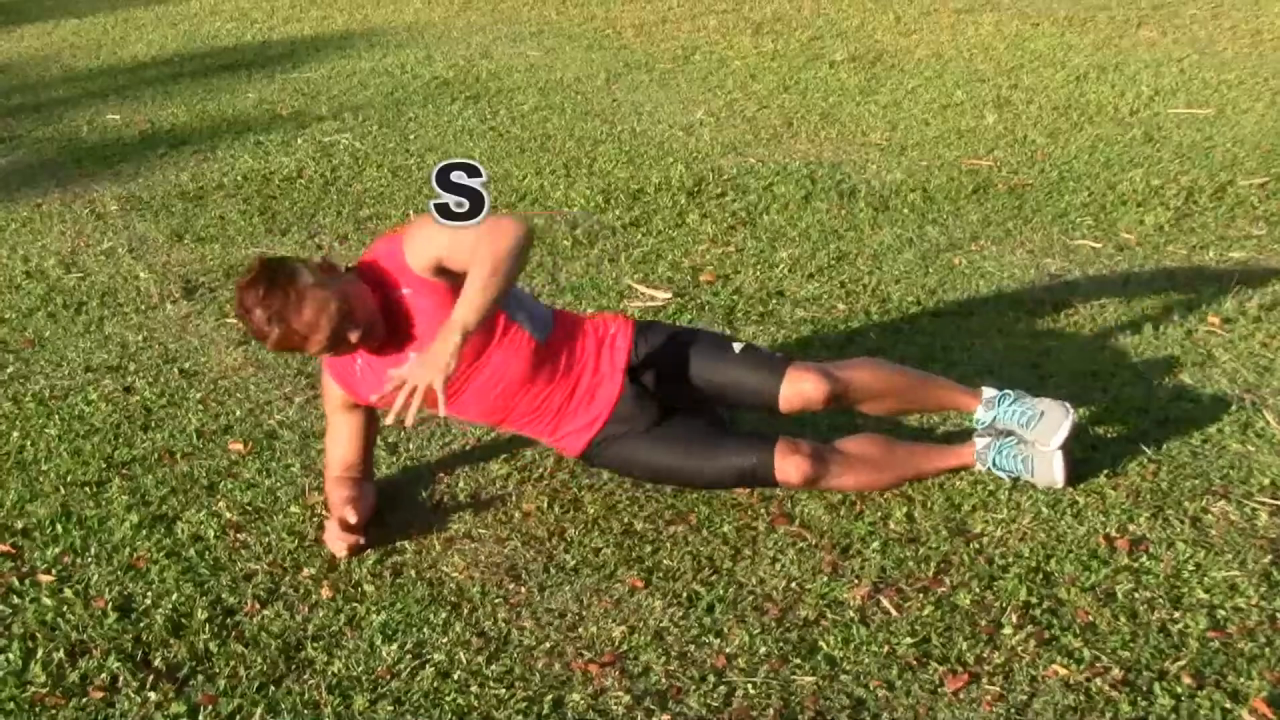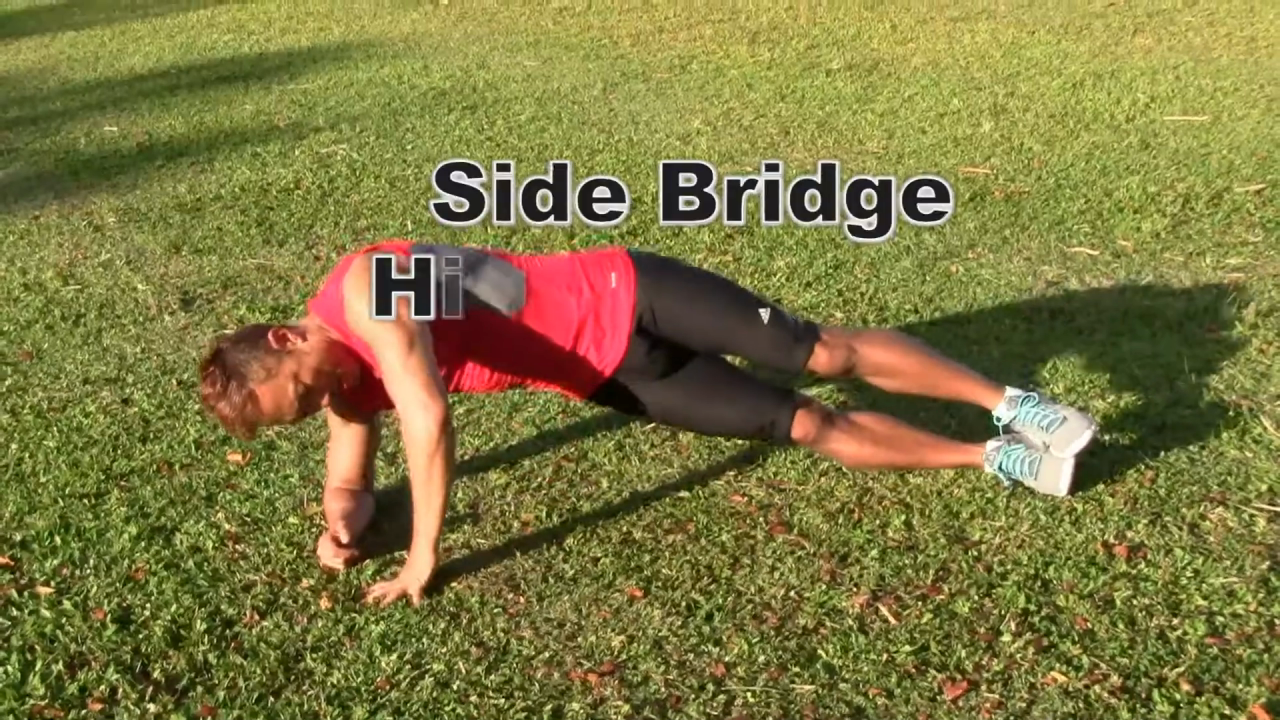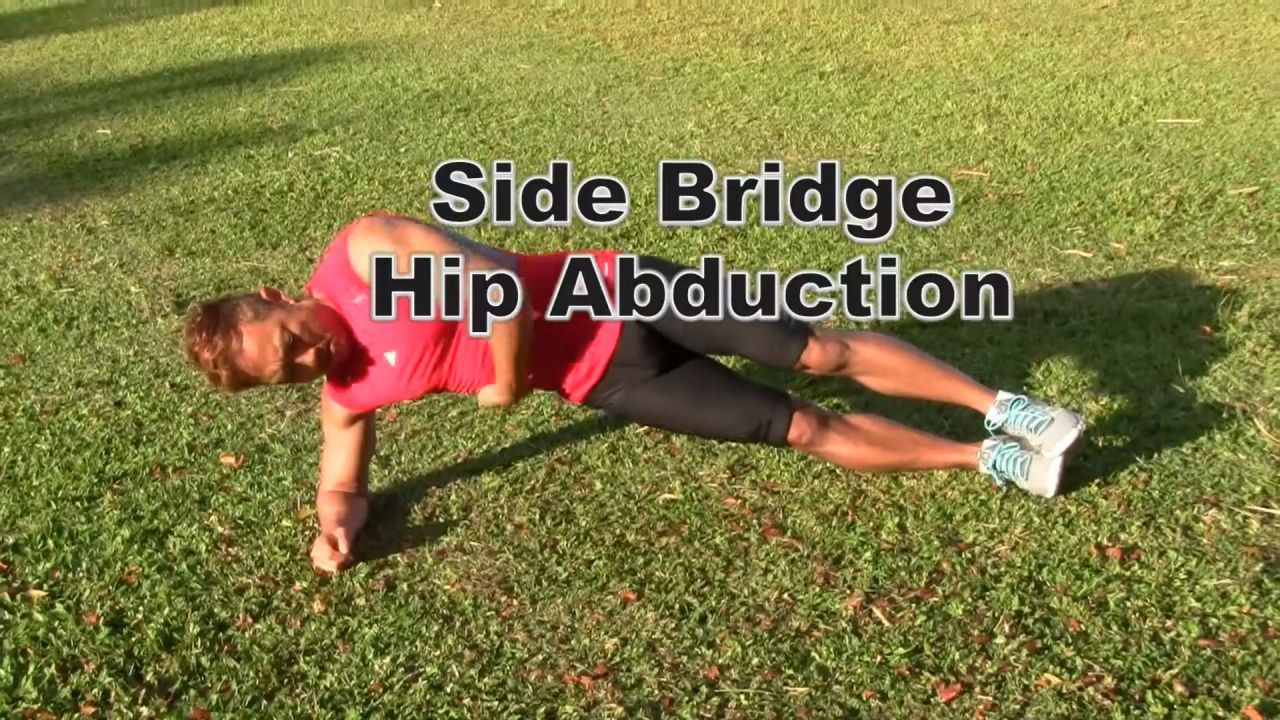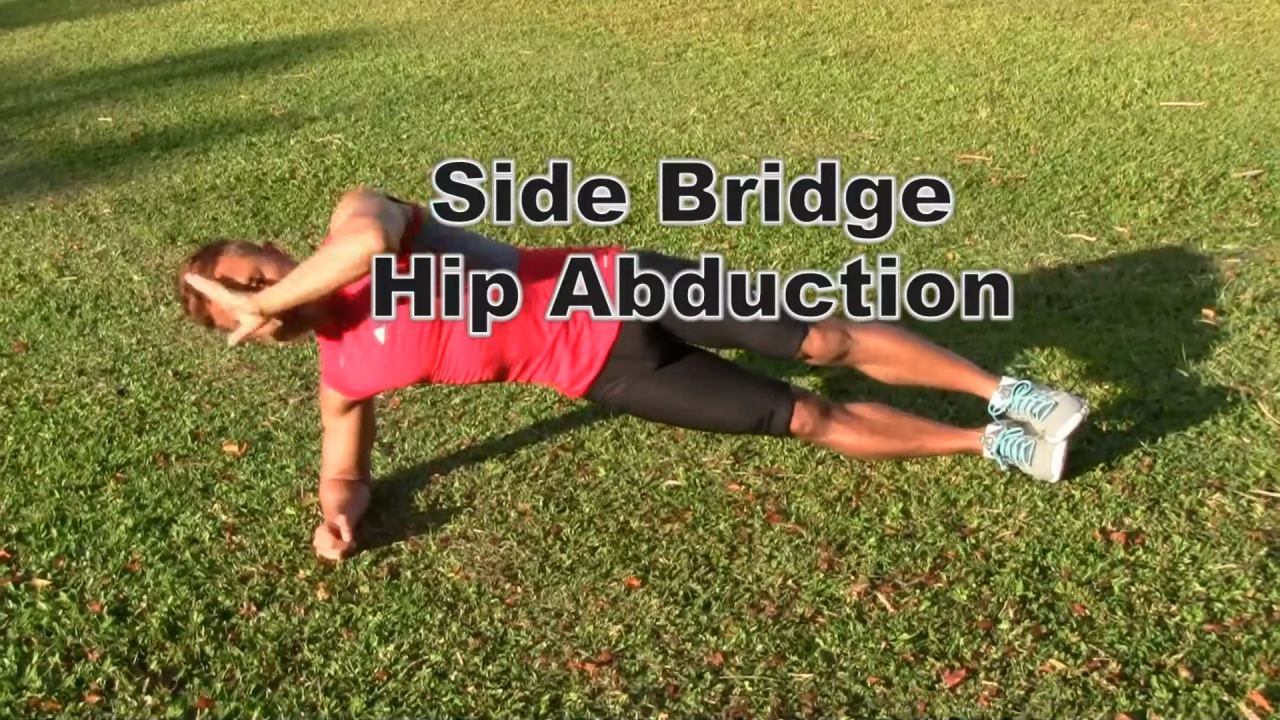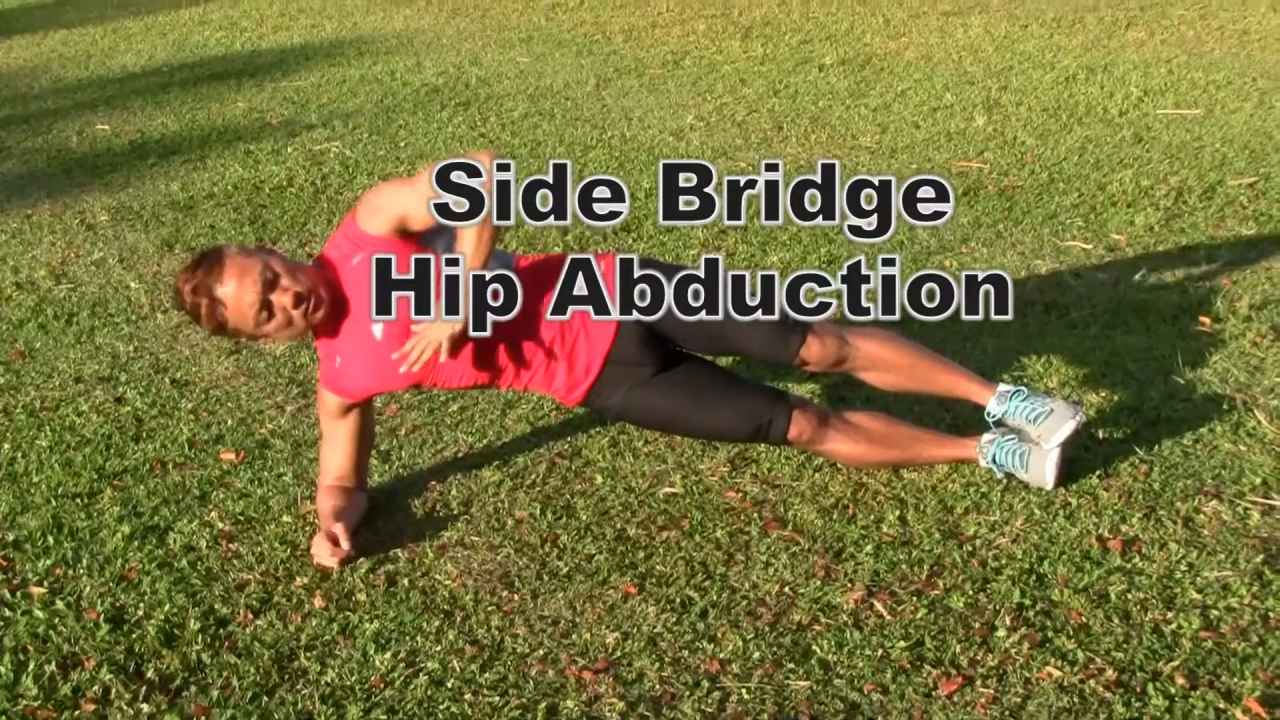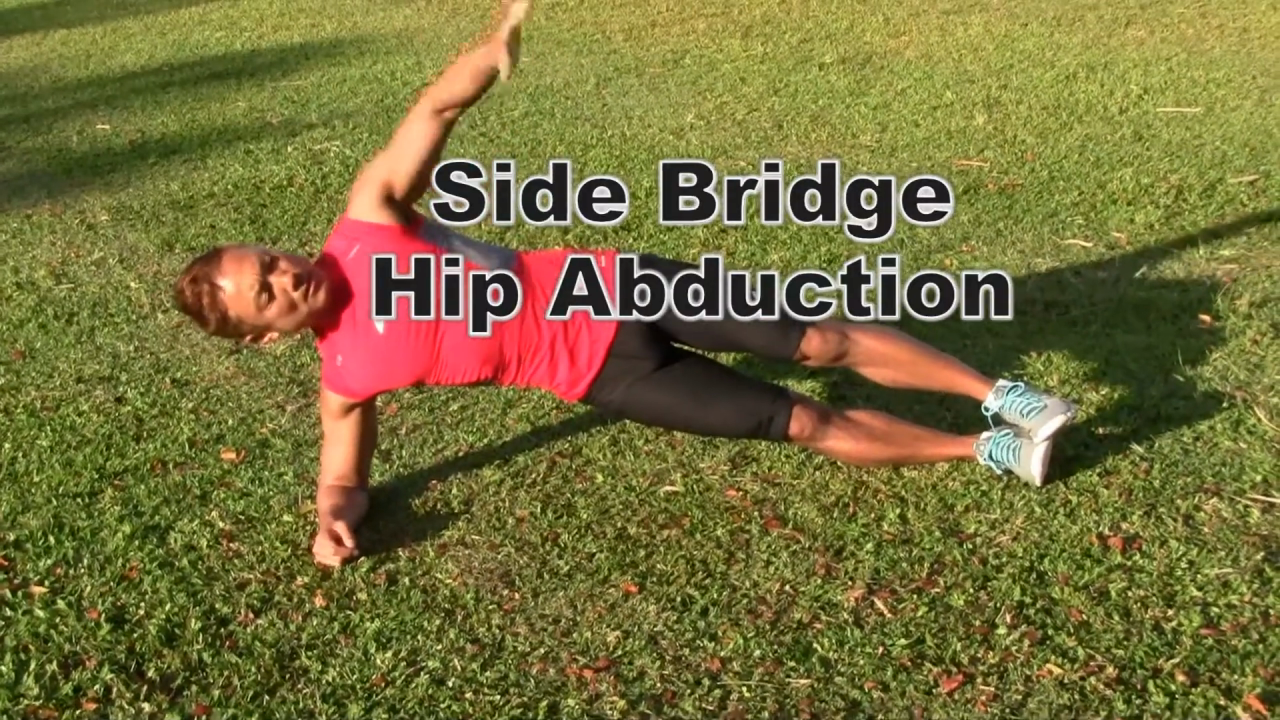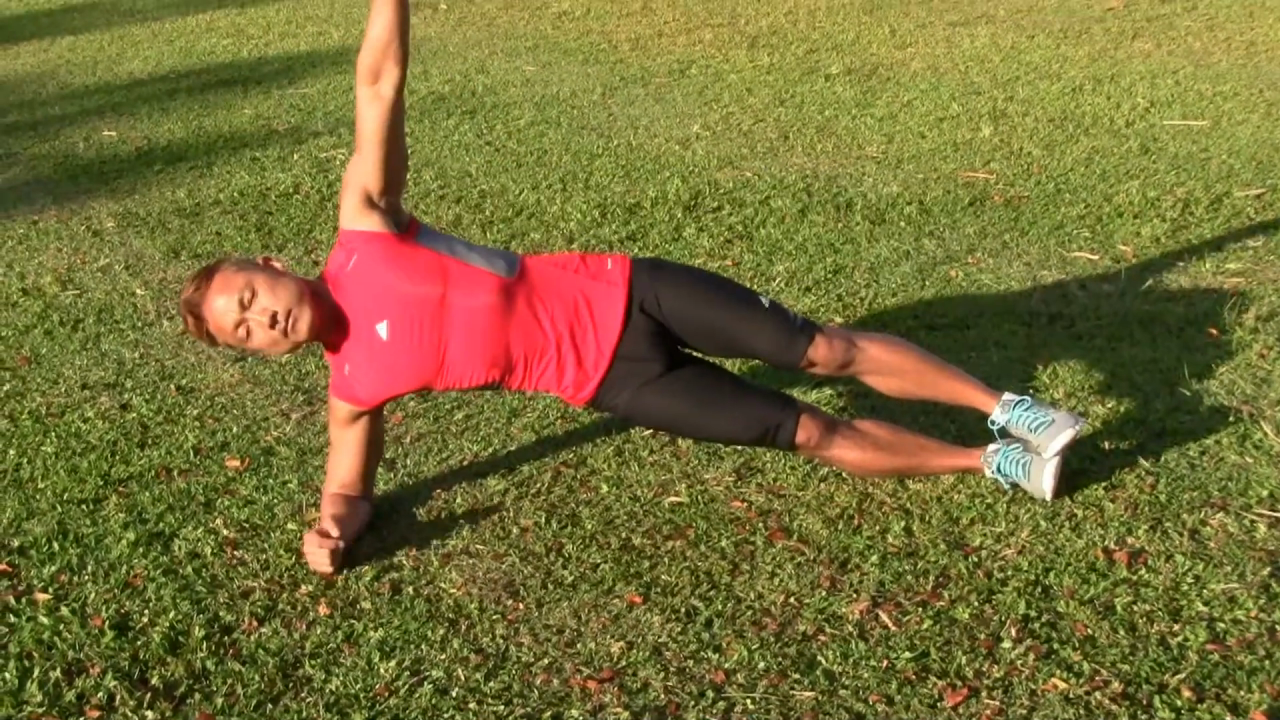
dt=0.7s
person 1, frame 1
left shoulder: (414, 247)
right shoulder: (346, 375)
left elbow: (512, 235)
right elbow: (348, 467)
left wrist: (444, 348)
right wrist: (347, 508)
left hip: (626, 355)
right hip: (603, 435)
left knee: (814, 387)
right knee: (802, 465)
left ankle: (990, 404)
right ankle: (980, 455)
person 1, frame 2
left shoulder: (360, 290)
right shoulder: (350, 388)
left elbow: (430, 419)
right elbow: (347, 486)
left wrist: (423, 557)
right wrist: (339, 527)
left hip: (624, 296)
right hip: (611, 375)
left knee: (827, 353)
right knee: (808, 426)
left ankle: (1005, 403)
right ankle: (993, 459)
person 1, frame 3
left shoulder: (361, 249)
right shoulder: (347, 392)
left elbow: (498, 284)
right elbow: (342, 485)
left wrist: (506, 384)
right wrist: (335, 529)
left hip: (616, 296)
right hip: (602, 381)
left knee: (821, 348)
right knee: (806, 431)
left ankle: (1000, 407)
right ankle: (988, 461)
person 1, frame 4
left shoulder: (352, 226)
right shoulder: (345, 374)
left elbow: (379, 231)
right elbow: (347, 472)
left wrist: (264, 295)
right wrist: (337, 514)
left hip: (617, 292)
right hip: (605, 373)
left knee: (824, 340)
right knee: (810, 419)
left ankle: (1004, 392)
right ankle: (989, 445)
person 1, frame 5
left shoulder: (370, 223)
right shoulder: (341, 379)
left elbow: (485, 171)
right elbow: (342, 476)
right wrist: (334, 521)
left hip: (613, 296)
right hip: (601, 382)
left knee: (822, 345)
right knee: (806, 429)
left ankle: (1000, 399)
right ankle: (985, 454)
person 1, frame 6
left shoulder: (369, 211)
right shoulder: (345, 375)
left elbow: (443, 99)
right elbow: (343, 473)
right wrist: (333, 520)
left hip: (618, 281)
right hip: (602, 376)
left knee: (820, 341)
right knee: (807, 424)
left ankle: (993, 392)
right ankle: (983, 449)
person 1, frame 7
left shoulder: (361, 225)
right shoulder: (353, 387)
left elbow: (381, 80)
right elbow: (350, 487)
right wrist: (330, 531)
left hip: (623, 295)
right hip: (611, 381)
left knee: (828, 349)
right knee: (811, 434)
left ankle: (1006, 409)
right ankle: (990, 463)
